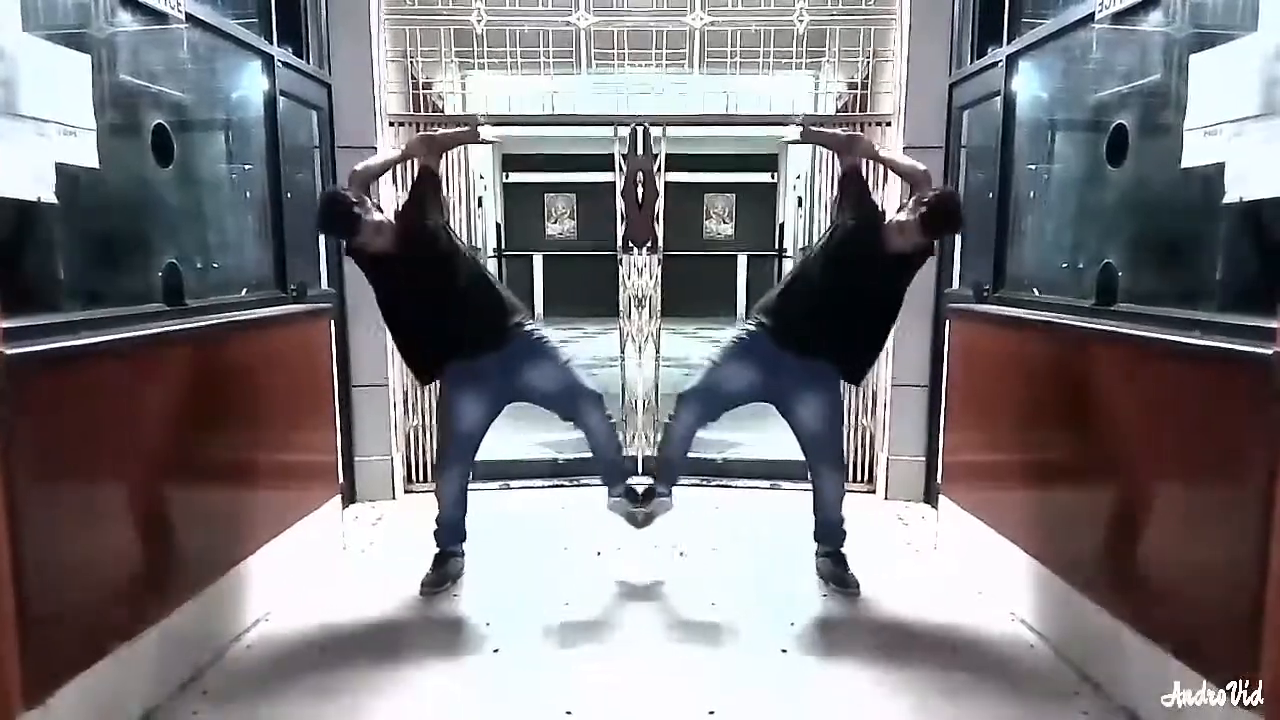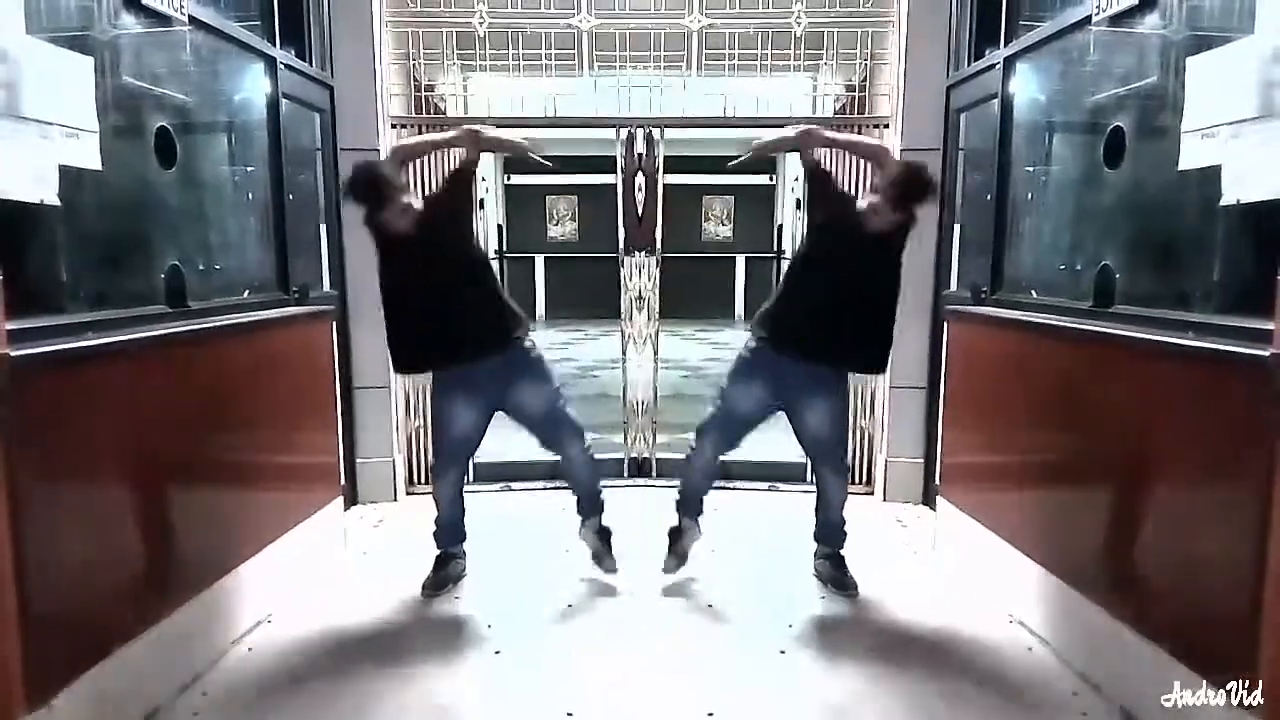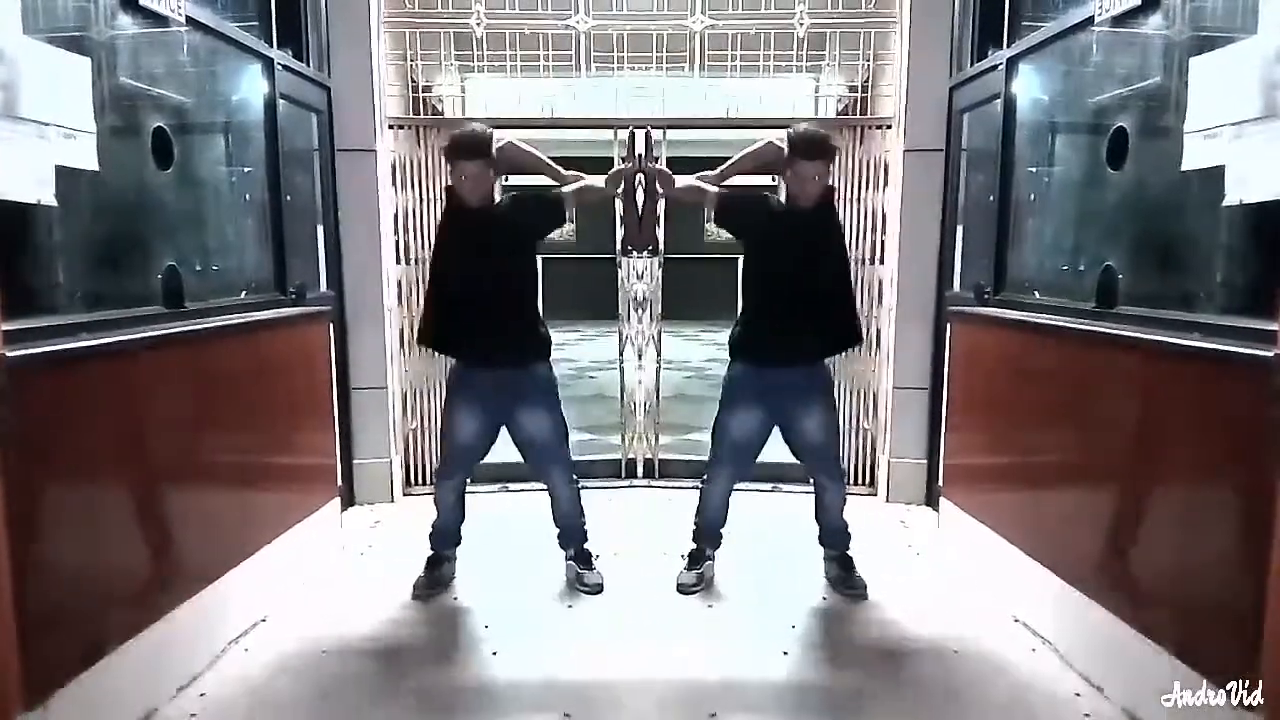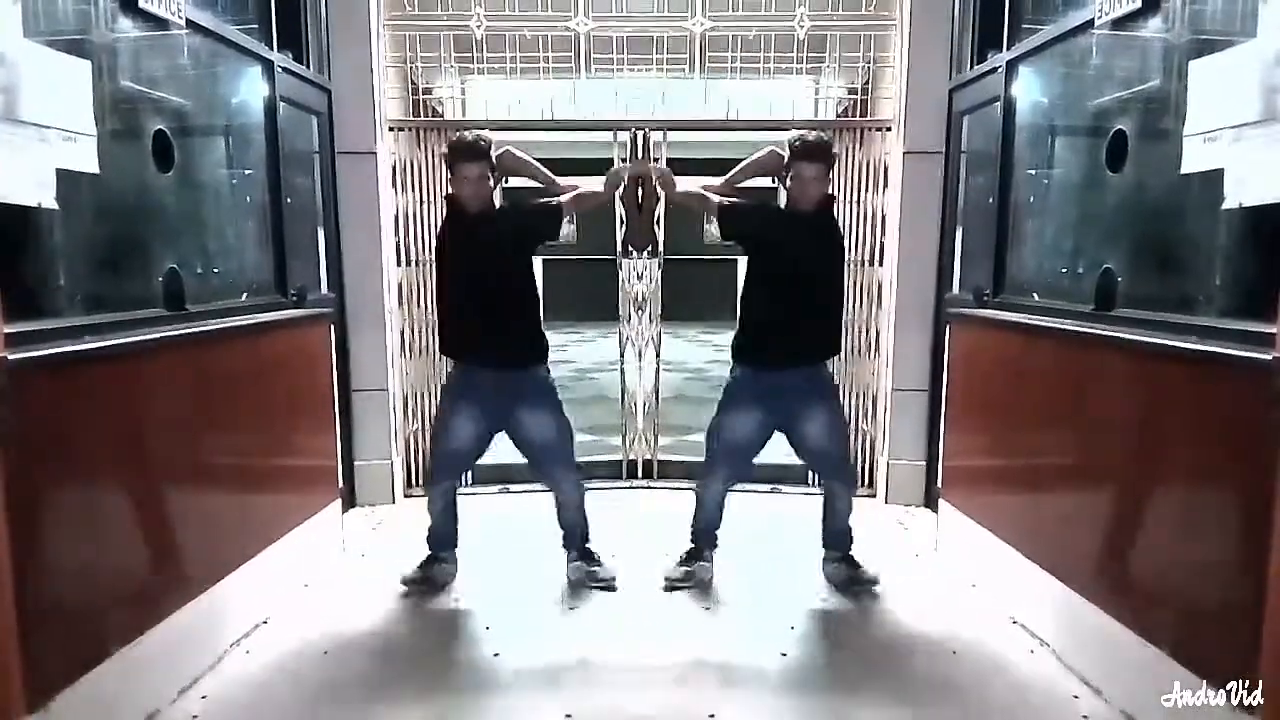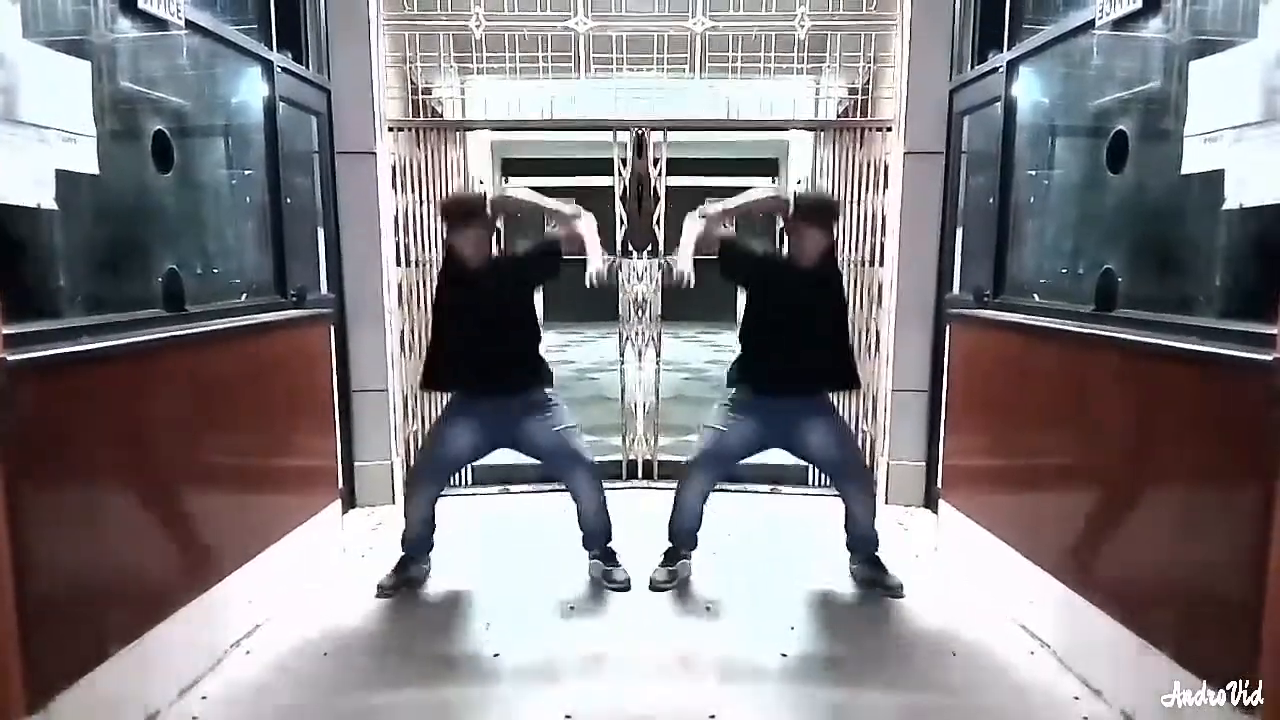
dt=0.4s
person 1, frame 1
left shoulder: (912, 257)
right shoulder: (861, 217)
left hip: (816, 368)
right hip: (764, 342)
left knee: (828, 464)
right knee: (691, 407)
left ankle: (830, 552)
right ankle: (660, 489)
person 1, frame 2
left shoulder: (895, 232)
right shoulder: (833, 208)
left elbow: (884, 155)
left wrist: (821, 138)
left hip: (823, 370)
right hip: (768, 353)
left knee: (832, 467)
right knee: (713, 437)
left ankle: (829, 552)
right ankle: (687, 521)
person 1, frame 3
left shoulder: (824, 210)
right shoulder: (759, 213)
left elbow: (774, 148)
right elbow: (704, 191)
right wrist: (682, 185)
left hip: (807, 374)
right hip: (751, 370)
left knee: (828, 472)
right knee: (724, 470)
left ankle: (836, 555)
right ankle: (703, 551)
person 1, frame 4
left shoulder: (825, 218)
right shoulder: (762, 220)
left elbow: (774, 155)
right elbow: (708, 202)
left wrist: (719, 188)
right wrist: (678, 189)
left hip: (809, 378)
right hip: (752, 376)
left knee: (839, 473)
right knee: (719, 469)
left ankle: (838, 556)
right ankle: (701, 551)
person 1, frame 5
left shoulder: (828, 269)
right shoulder: (763, 267)
right elbow: (702, 219)
right wrist: (686, 248)
left hip: (809, 405)
right hip: (752, 401)
left knee: (857, 478)
right knee: (700, 469)
left ankle: (865, 558)
right ankle: (679, 552)
person 2, frame 1
left shoulder: (418, 218)
right shoulder: (368, 257)
left hip: (517, 342)
right hip: (465, 367)
left knee: (588, 407)
right knee: (452, 464)
left ankle: (619, 489)
right ankle: (449, 552)
person 2, frame 2
left shoulder: (446, 209)
right shoulder: (384, 232)
right elbow: (396, 154)
right wrist: (455, 139)
left hip: (511, 354)
right hip: (456, 370)
left knee: (568, 438)
right knee: (447, 468)
left ankle: (592, 521)
right ankle: (451, 553)
person 2, frame 3
left shoulder: (521, 213)
right shoulder: (454, 210)
left elbow: (577, 191)
right elbow: (505, 148)
left wrist: (601, 185)
right wrist: (568, 177)
left hip: (528, 372)
right hip: (472, 374)
left knee: (557, 471)
right knee: (451, 472)
left ankle: (576, 551)
right ankle: (443, 555)
person 2, frame 4
left shoulder: (518, 220)
right shoulder: (453, 218)
left elbow: (575, 202)
right elbow: (505, 155)
left wrist: (609, 187)
right wrist: (559, 186)
left hip: (527, 376)
right hip: (470, 378)
left knee: (561, 470)
right knee: (441, 473)
left ankle: (579, 553)
right ankle: (441, 556)
person 2, frame 5
left shoulder: (517, 268)
right shoulder: (452, 268)
left elbow: (578, 219)
left wrist: (593, 248)
left hip: (530, 401)
right hip: (471, 405)
left knee: (581, 468)
right knee: (422, 477)
left ankle: (600, 553)
right ankle: (414, 558)
